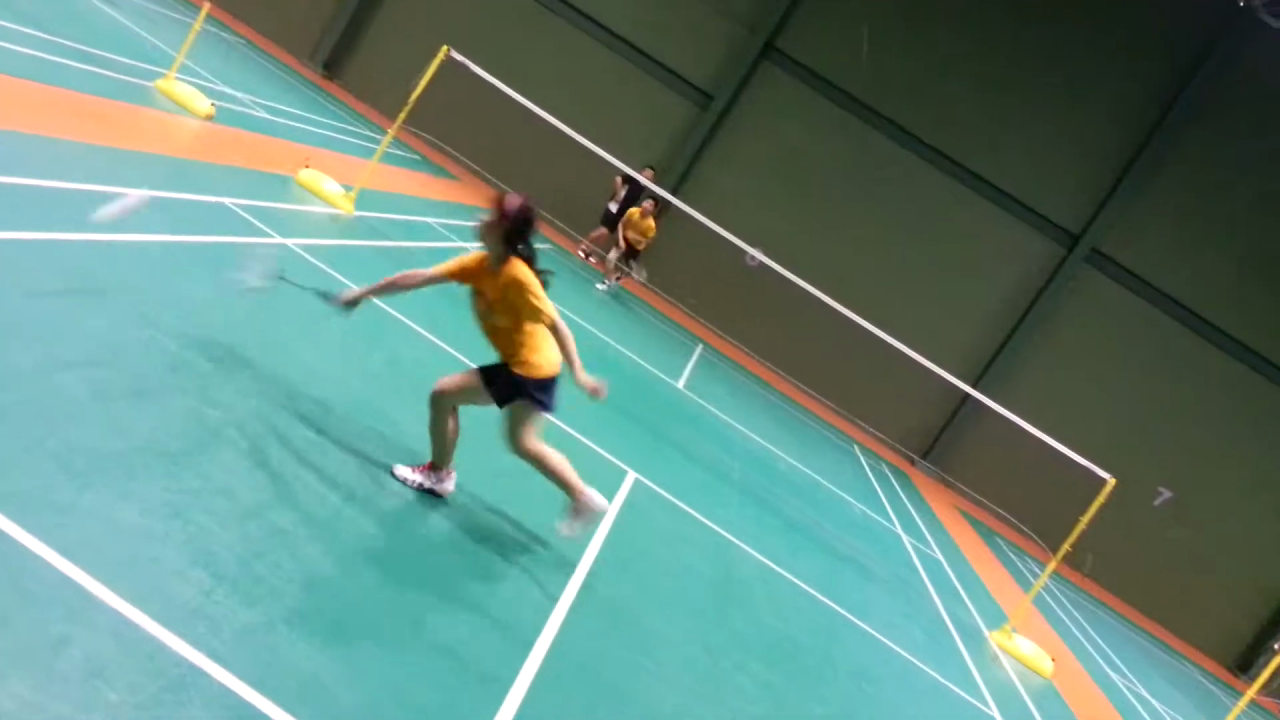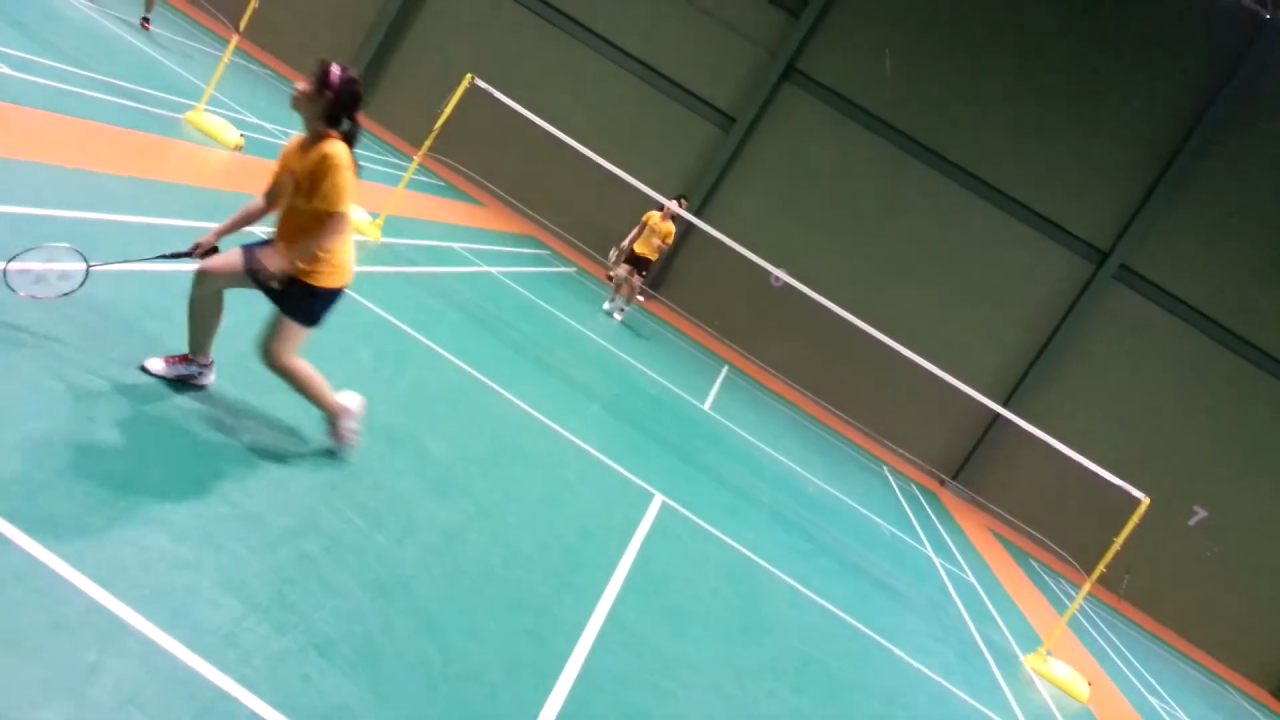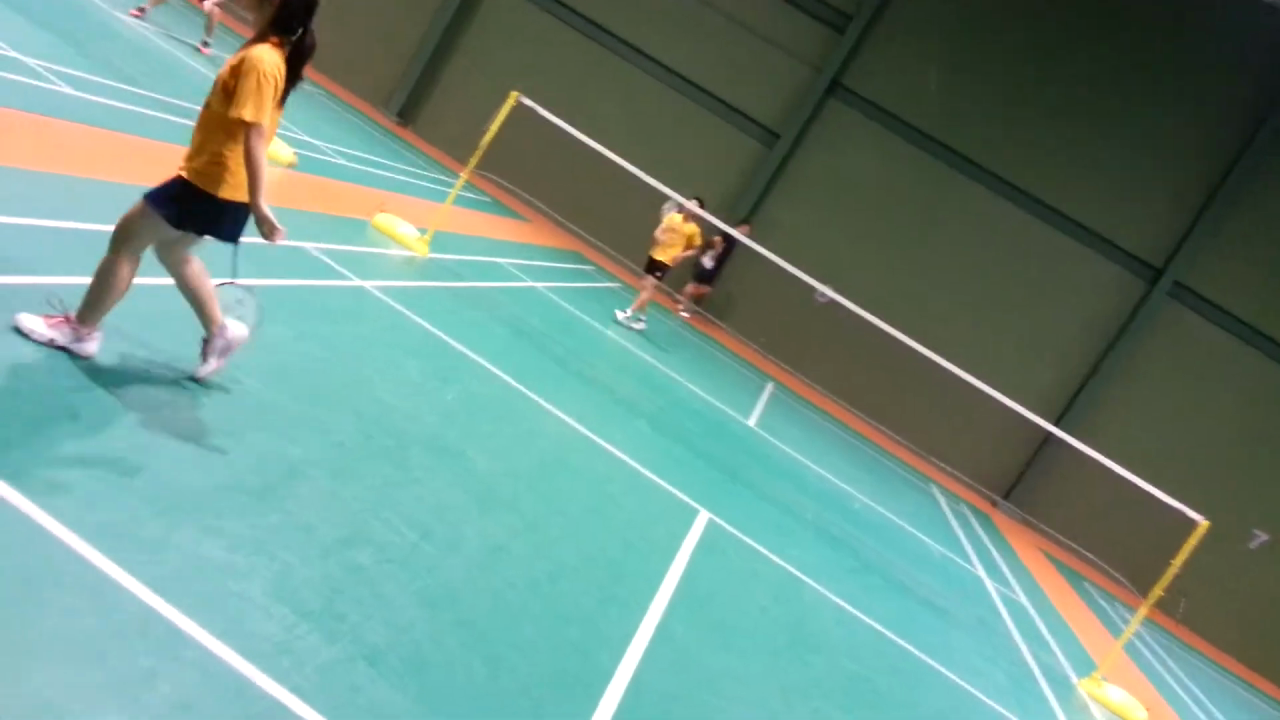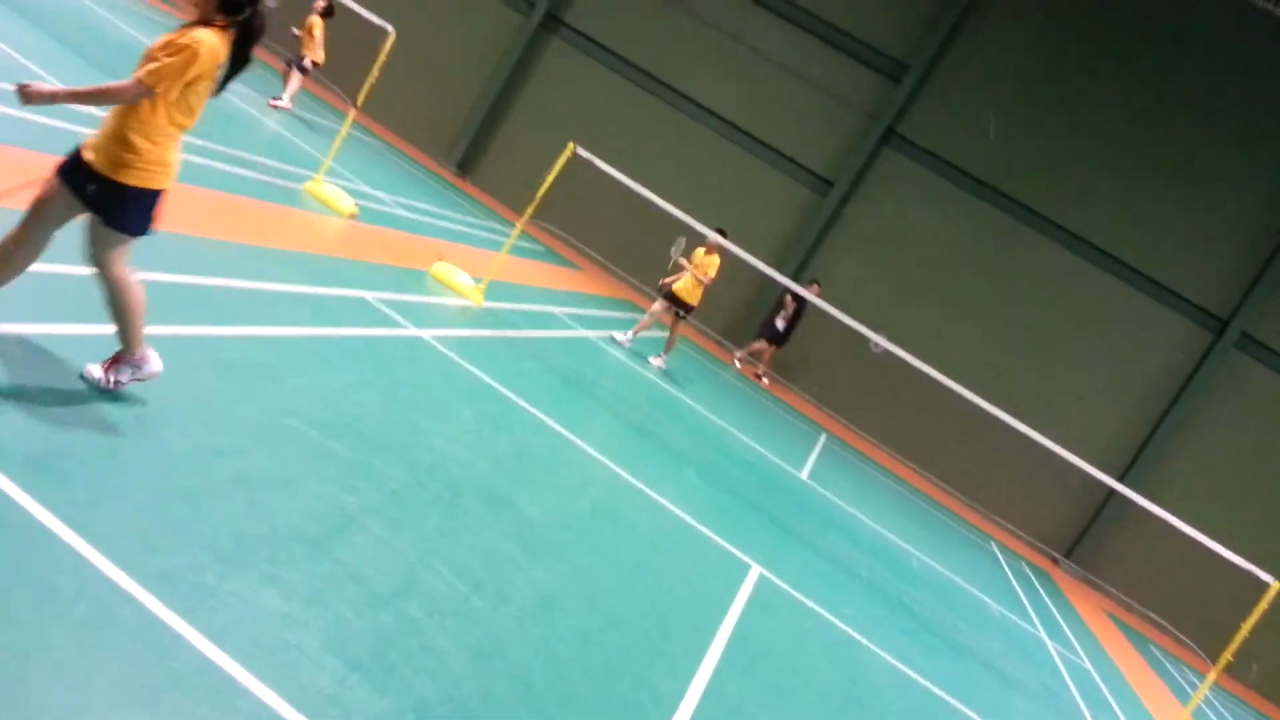
dt=0.5s
person 1, frame 1
left shoulder: (517, 277)
right shoulder: (477, 263)
left elbow: (556, 324)
right elbow: (421, 278)
left wrist: (578, 373)
right wrist: (364, 293)
left hip: (529, 371)
right hip: (533, 368)
left knee: (443, 395)
right knee: (522, 442)
left ankle: (440, 473)
right ankle: (582, 497)
person 1, frame 2
left shoulder: (333, 157)
right shoulder: (298, 147)
left elbow: (336, 227)
right elbow: (266, 202)
left wrist: (282, 254)
right wrist: (218, 233)
left hip: (318, 274)
right hip: (286, 259)
left knee: (276, 354)
right knee: (208, 276)
left ankle: (339, 407)
right ankle: (199, 364)
person 1, frame 3
left shoulder: (259, 59)
right shoulder: (268, 51)
left elbow: (253, 136)
left wrist: (258, 204)
left hip: (212, 182)
right hip: (215, 178)
left knee: (126, 238)
right knee: (173, 251)
left ankle: (80, 330)
right ankle: (220, 331)
person 1, frame 4
left shoulder: (201, 44)
right shoulder: (199, 35)
left elbow: (133, 91)
left wrist: (54, 94)
left hip: (133, 170)
right hip: (106, 153)
left knee: (109, 262)
right knee: (35, 222)
left ankle: (137, 358)
